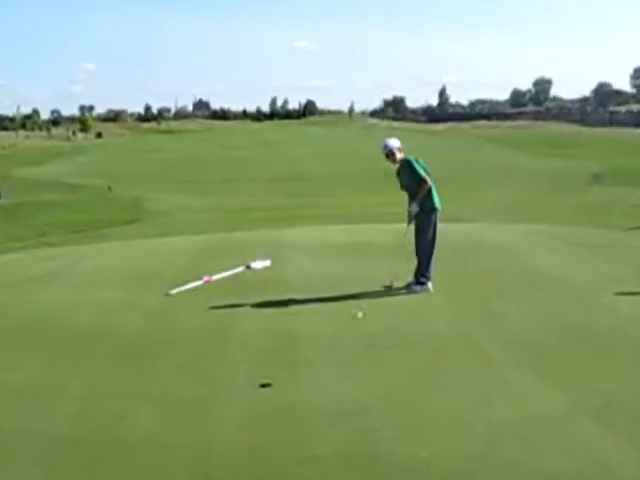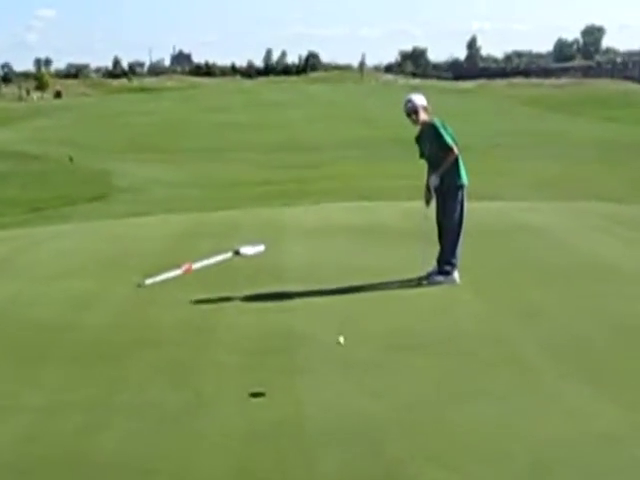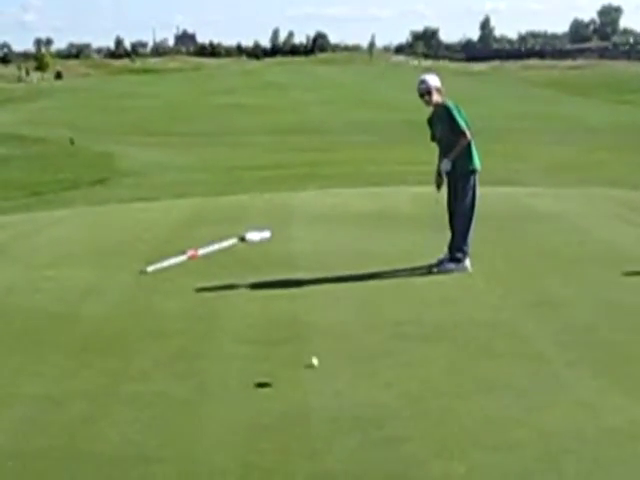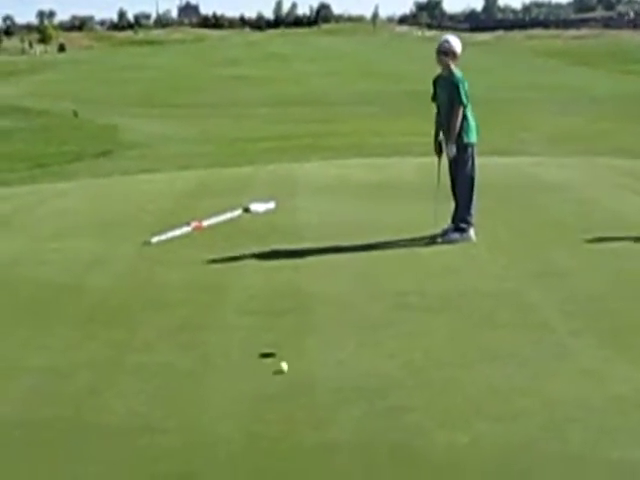
dt=0.4s
person 1, frame 1
left shoulder: (411, 162)
right shoulder: (400, 172)
left elbow: (427, 182)
left wrist: (416, 203)
right wrist: (410, 212)
left hip: (428, 207)
right hip: (419, 209)
left knee: (426, 244)
right knee: (420, 244)
left ankle: (424, 281)
right ankle: (419, 277)
person 1, frame 2
left shoulder: (436, 126)
right shoulder: (420, 137)
left elbow: (454, 152)
left wrist: (437, 175)
right wrist: (427, 188)
left hip: (453, 182)
right hip: (441, 184)
left knee: (451, 225)
right knee: (443, 225)
left ankle: (449, 271)
right ankle: (443, 266)
person 1, frame 3
left shoulder: (450, 109)
right shoulder: (432, 119)
left elbow: (466, 136)
left wrist: (448, 160)
right wrist: (438, 172)
left hip: (465, 166)
right hip: (452, 169)
left knee: (462, 212)
right knee: (454, 211)
left ankle: (460, 258)
right ankle: (454, 253)
person 1, frame 4
left shoulder: (456, 79)
right shoulder: (438, 80)
left elbow: (459, 110)
left wrist: (452, 141)
right wrist: (437, 138)
left hip: (463, 137)
right hip: (451, 137)
left knee: (464, 182)
right knee: (456, 182)
left ankle: (465, 228)
right ankle: (458, 223)
